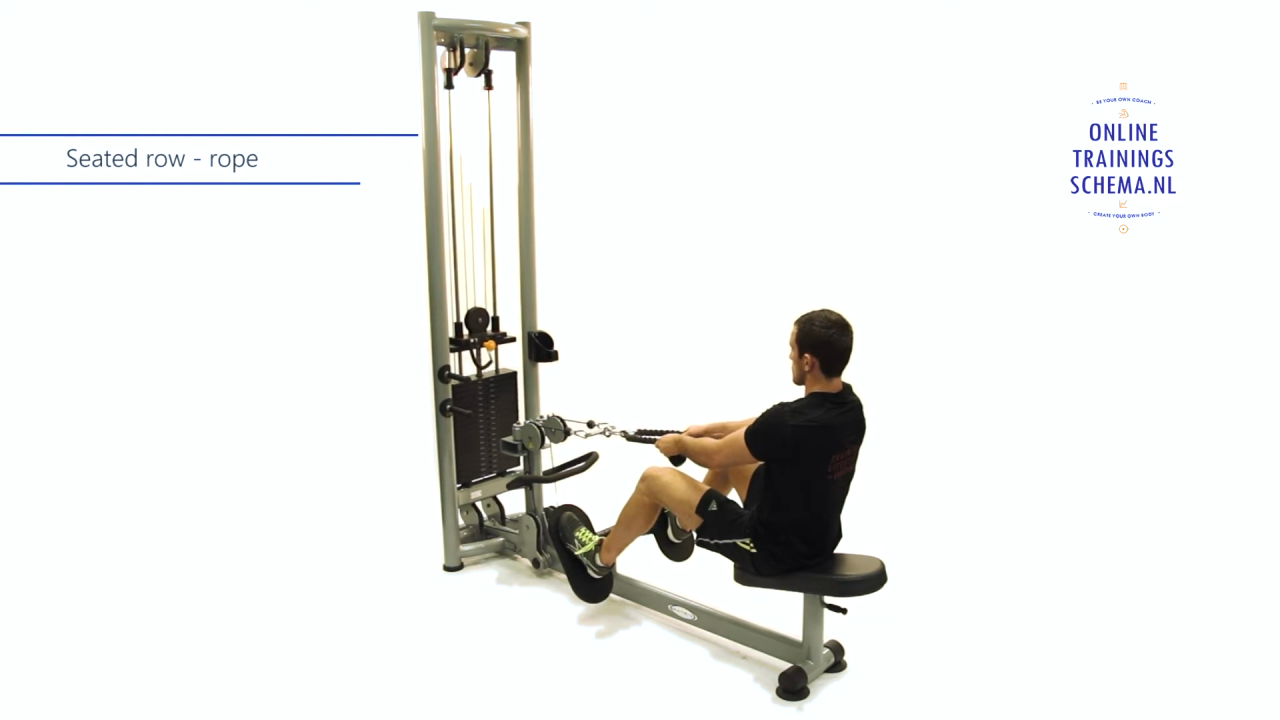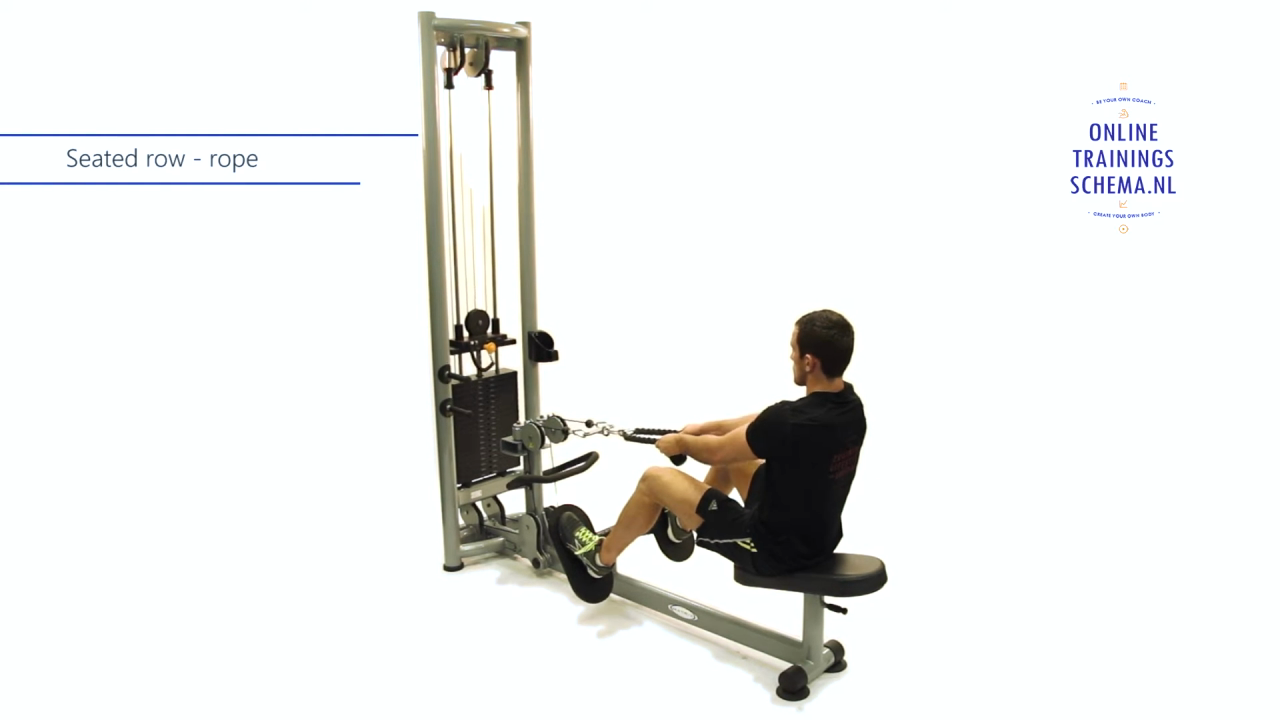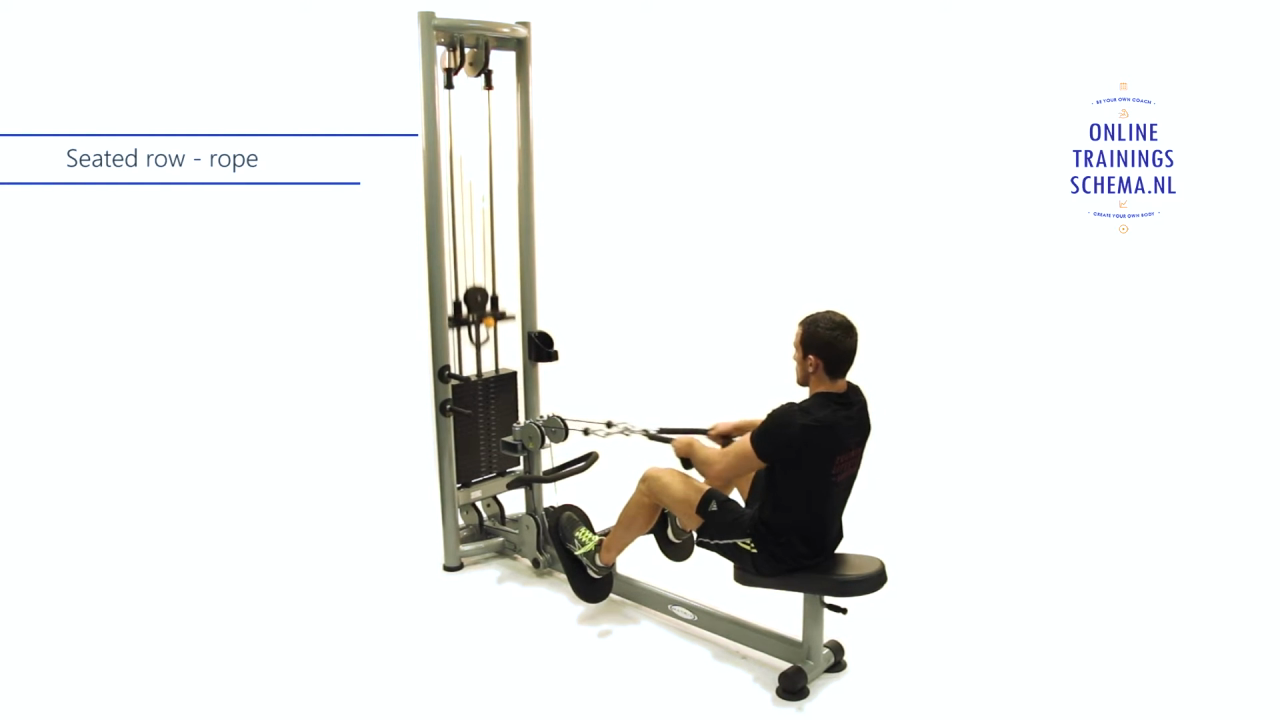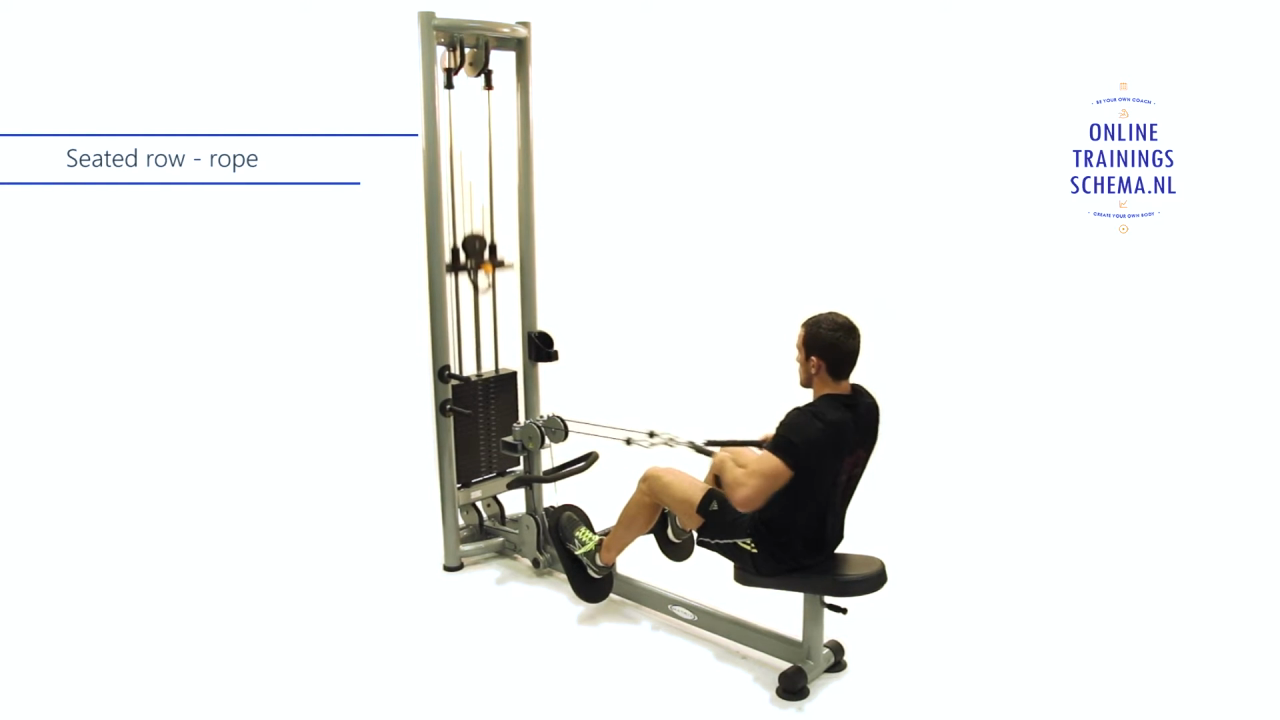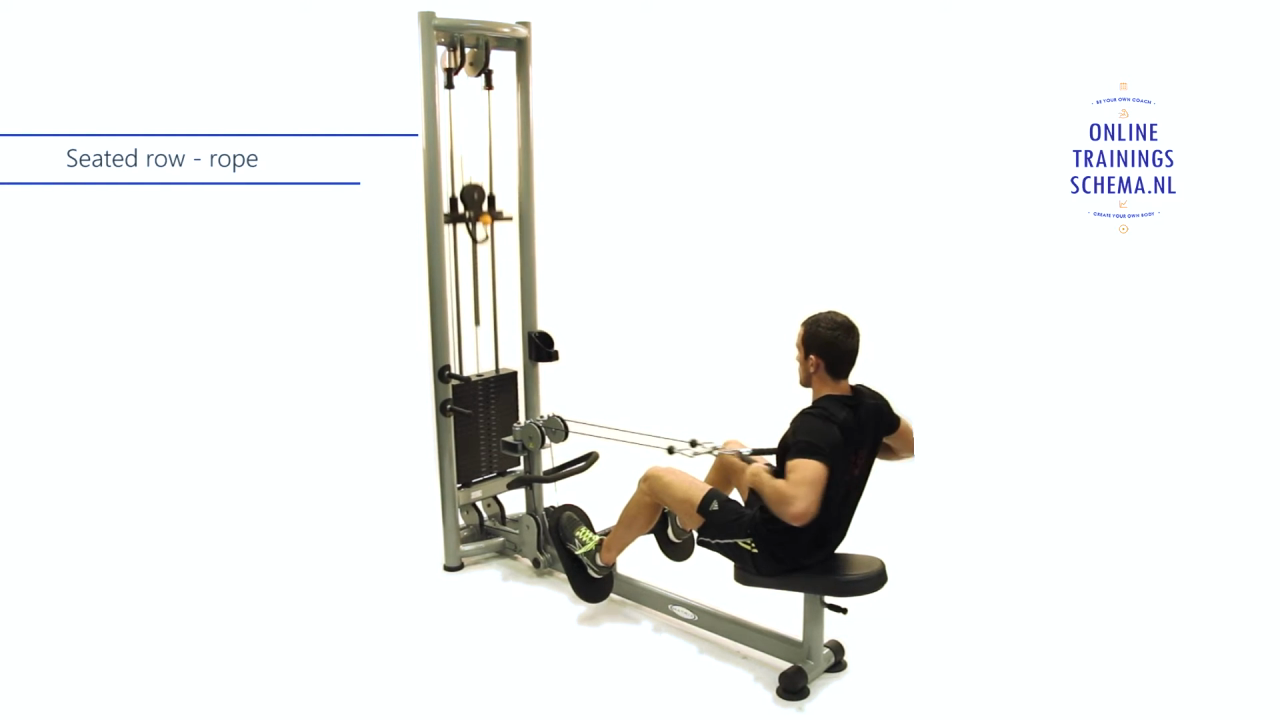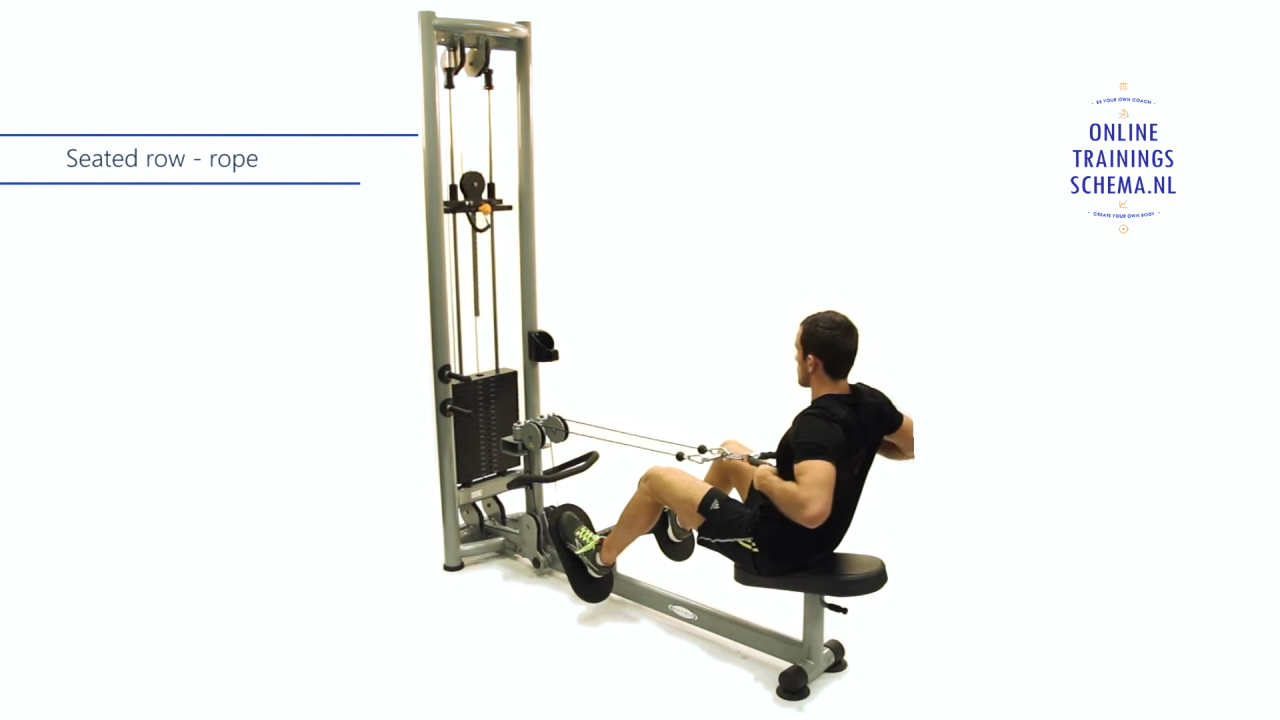
dt=0.2s
person 1, frame 1
left shoulder: (791, 420)
right shoulder: (848, 404)
left elbow: (715, 457)
left wrist: (681, 444)
right wrist: (710, 429)
left hip: (773, 547)
right hip: (817, 539)
left knee: (654, 479)
right knee: (733, 451)
left ankle: (602, 556)
right ankle: (682, 521)
person 1, frame 2
left shoulder: (792, 419)
right shoulder: (849, 402)
left elbow: (716, 452)
left wrist: (682, 442)
right wrist: (705, 427)
left hip: (772, 547)
right hip: (817, 538)
left knee: (654, 479)
right knee: (733, 453)
left ankle: (602, 557)
right ankle: (683, 521)
person 1, frame 3
left shoulder: (797, 421)
right shoulder: (854, 402)
left elbow: (717, 469)
left wrist: (690, 447)
right wrist: (742, 427)
left hip: (772, 547)
right hip: (817, 538)
left knee: (654, 480)
right knee: (735, 452)
left ankle: (602, 556)
right ankle: (683, 521)
person 1, frame 4
left shoulder: (808, 423)
right shoulder: (864, 404)
left elbow: (744, 497)
left wrist: (723, 467)
left hip: (772, 548)
right hip: (817, 538)
left knee: (654, 480)
right knee: (732, 454)
left ankle: (602, 556)
right ankle: (682, 521)
person 1, frame 5
left shoulder: (816, 424)
right shoulder: (871, 405)
left elbow: (797, 508)
right elbow: (907, 447)
left wrist: (759, 478)
left hip: (774, 546)
right hip: (820, 539)
left knee: (655, 479)
right knee: (732, 450)
left ankle: (602, 556)
right ankle: (683, 521)
person 1, frame 6
left shoulder: (816, 424)
right shoulder: (870, 402)
left elbow: (812, 508)
right elbow: (912, 445)
left wrist: (766, 480)
left hip: (773, 548)
right hip: (819, 540)
left knee: (655, 479)
right knee: (730, 451)
left ankle: (602, 556)
right ankle: (683, 520)
